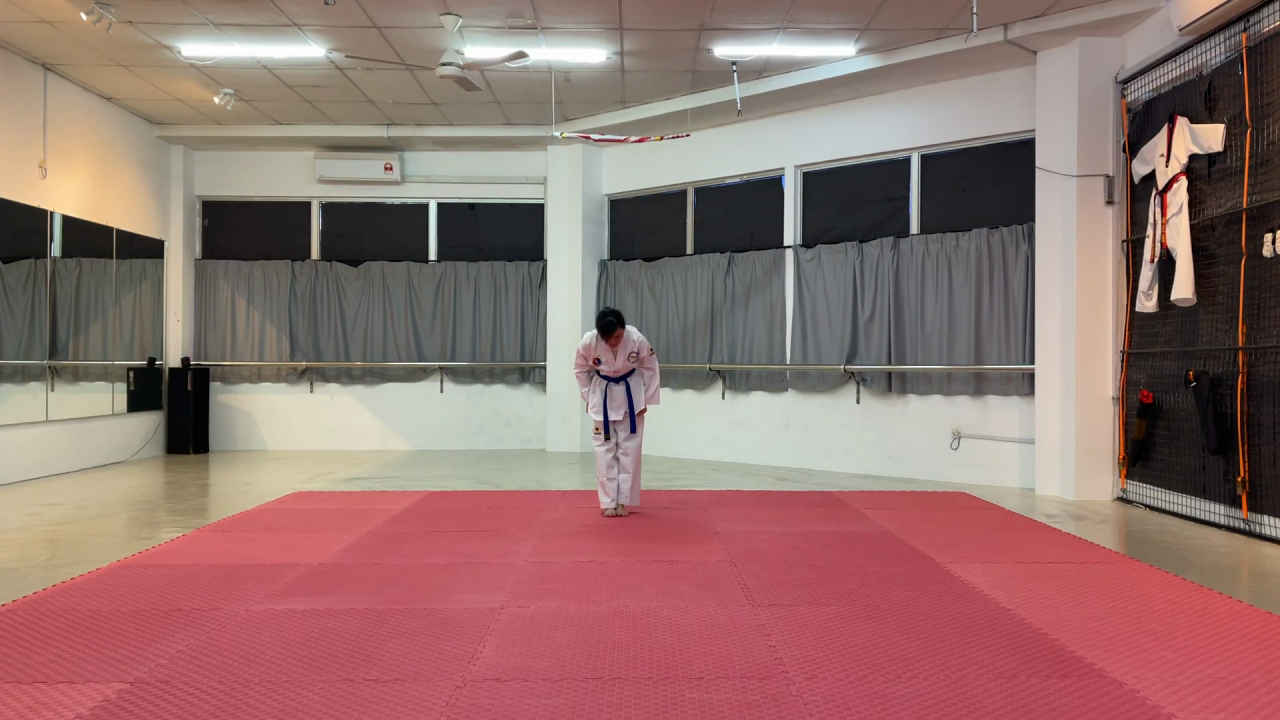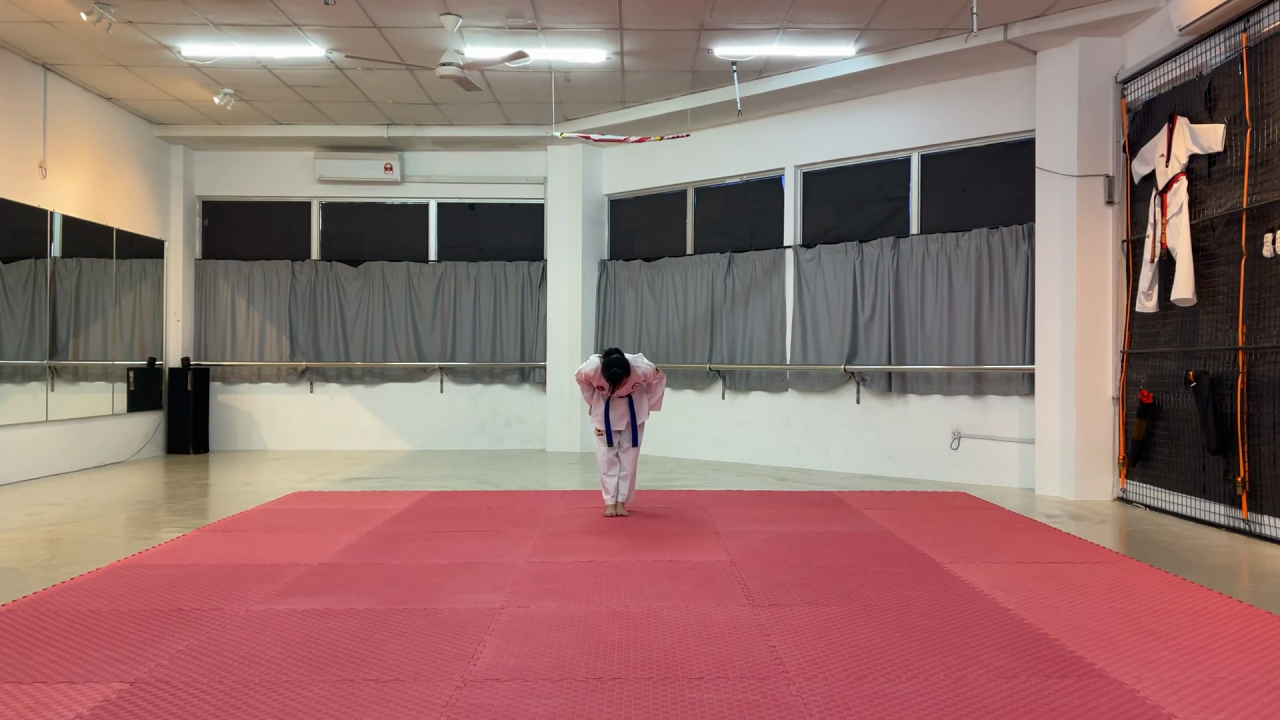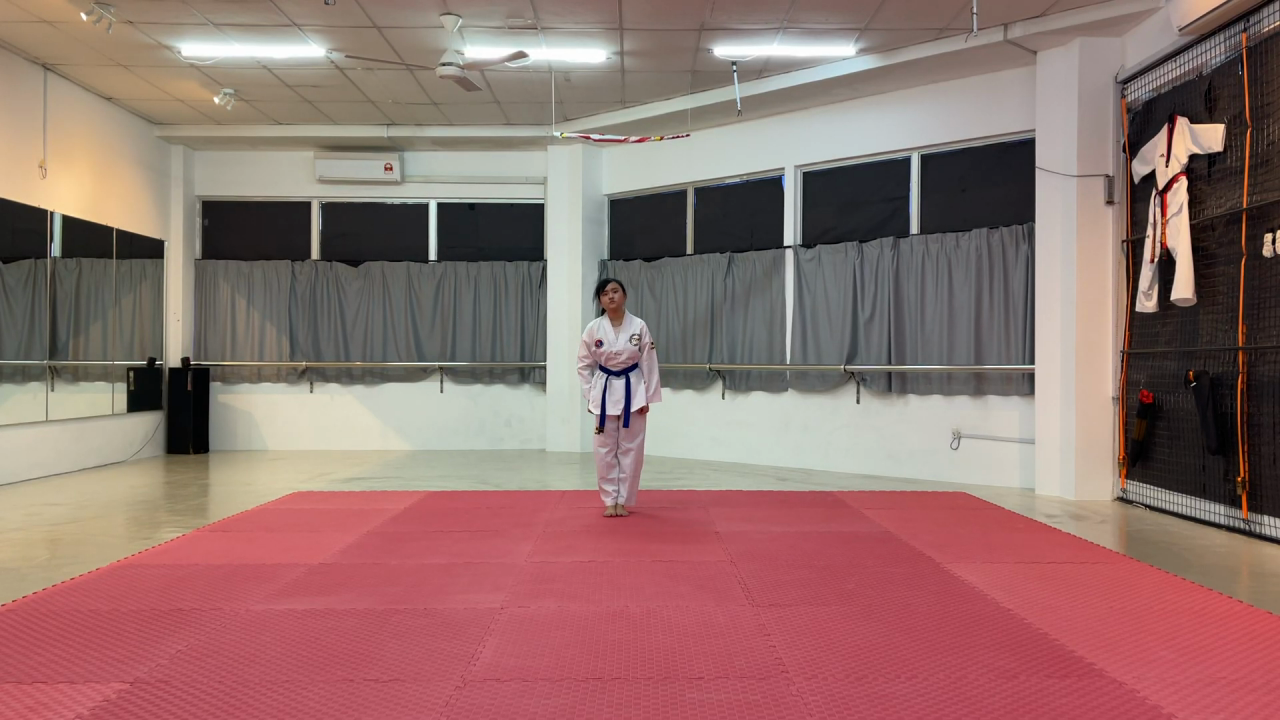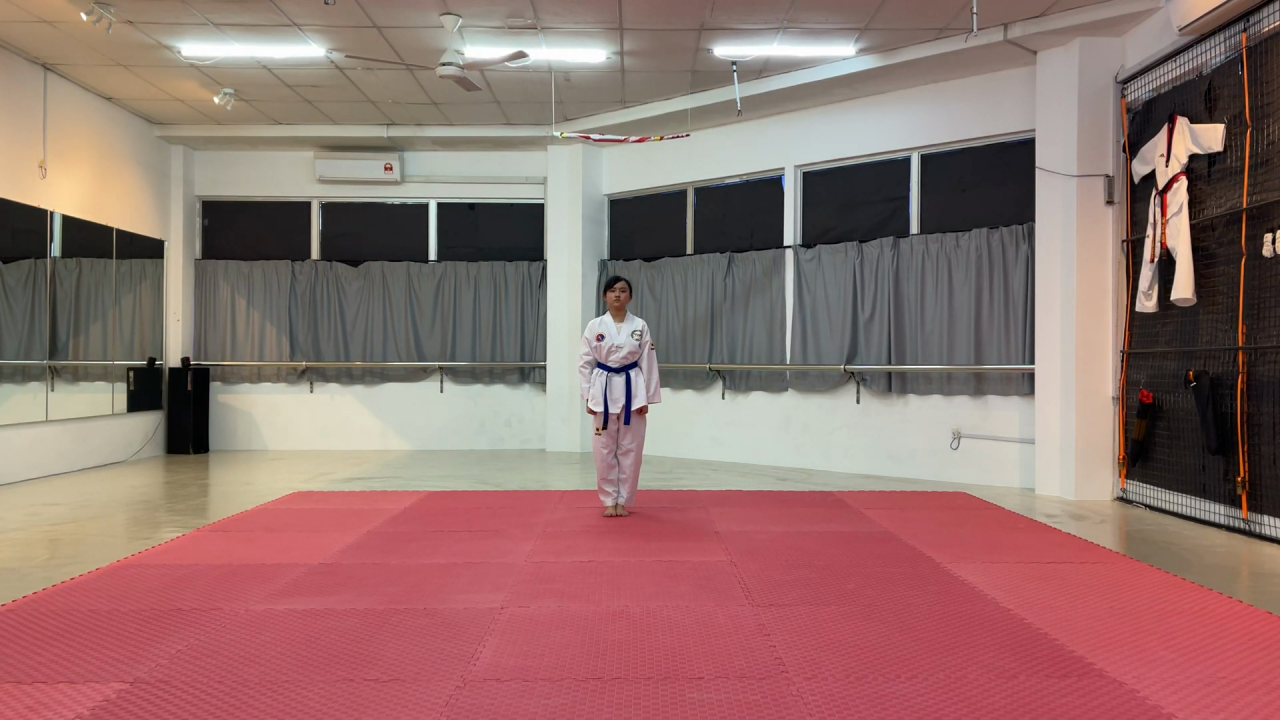
dt=0.7s
person 1, frame 1
left shoulder: (637, 339)
right shoulder: (588, 342)
left elbow: (650, 368)
right elbow: (581, 370)
left wrist: (645, 400)
right wrist: (589, 398)
left hip: (630, 396)
right hip: (603, 397)
left knee: (629, 448)
right knee: (604, 448)
left ankle: (622, 501)
right ankle: (609, 502)
person 1, frame 2
left shoulder: (643, 368)
right shoulder: (591, 369)
left elbow: (659, 379)
right elbow: (580, 379)
left wrist: (647, 405)
right wrist: (593, 403)
left hip: (632, 407)
right hip: (605, 408)
left knee: (628, 451)
right knee: (607, 452)
left ankle: (621, 501)
right ankle: (610, 501)
person 1, frame 3
left shoulder: (639, 326)
right shoulder: (593, 329)
left elbow: (649, 364)
right elbow: (584, 365)
left wrist: (647, 398)
right wrist: (590, 396)
left hip: (632, 392)
right hip: (604, 392)
left knee: (631, 448)
right knee: (605, 448)
left ankle: (623, 501)
right ankle: (610, 501)
person 1, frame 4
left shoulder: (640, 326)
right shoulder: (594, 326)
left elbow: (648, 363)
right elbow: (585, 363)
left wrist: (647, 398)
right wrist: (588, 396)
left hip: (632, 389)
right hip: (603, 389)
left knee: (630, 448)
right knee: (604, 448)
left ankle: (623, 501)
right ankle: (609, 500)
